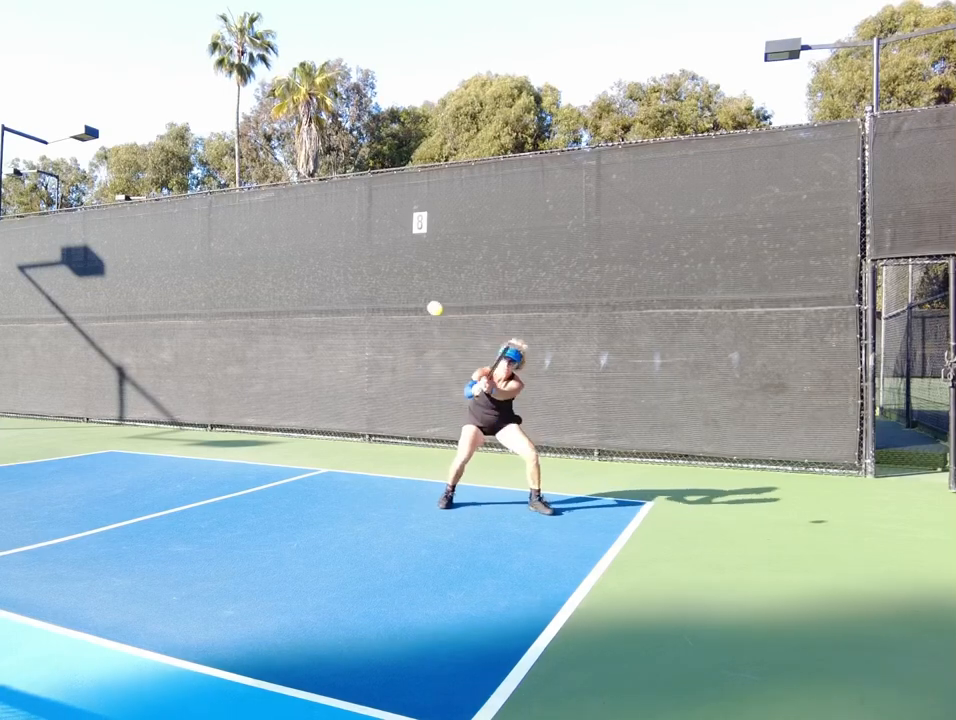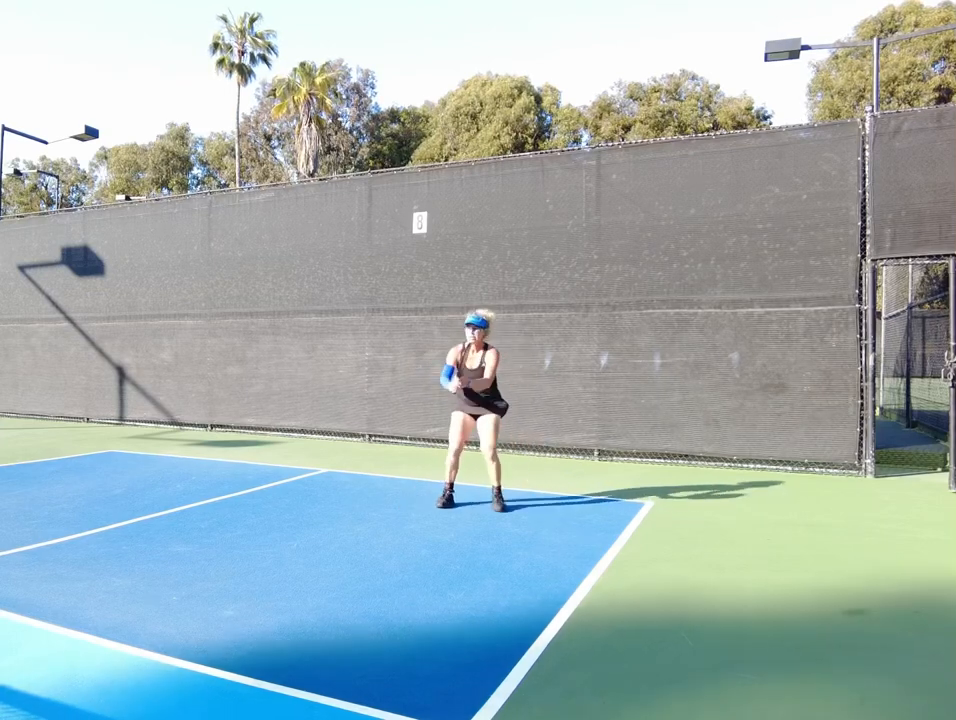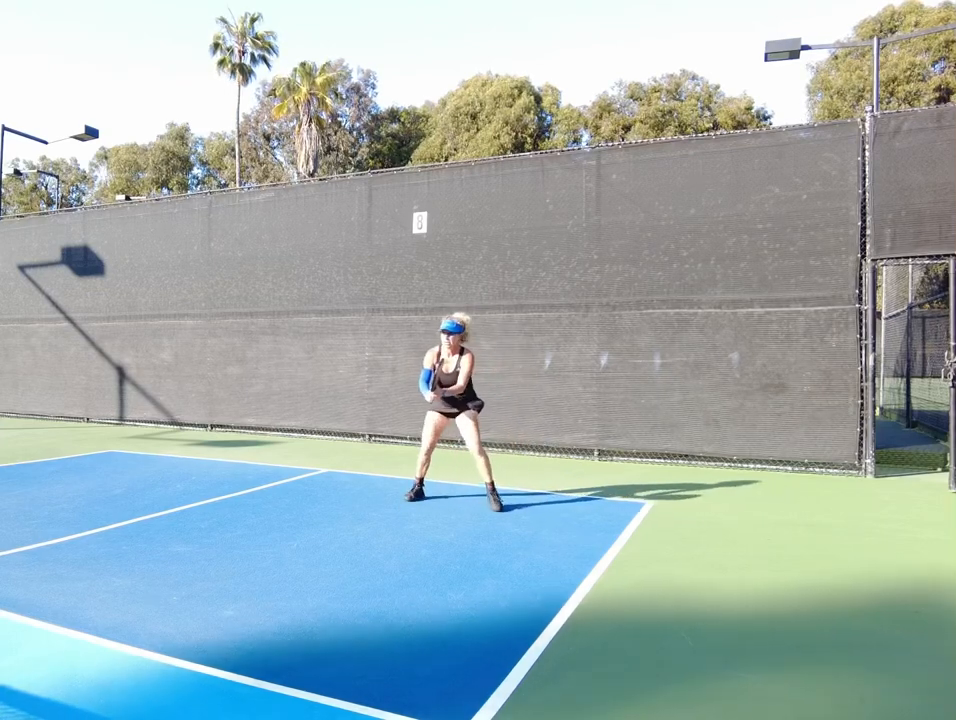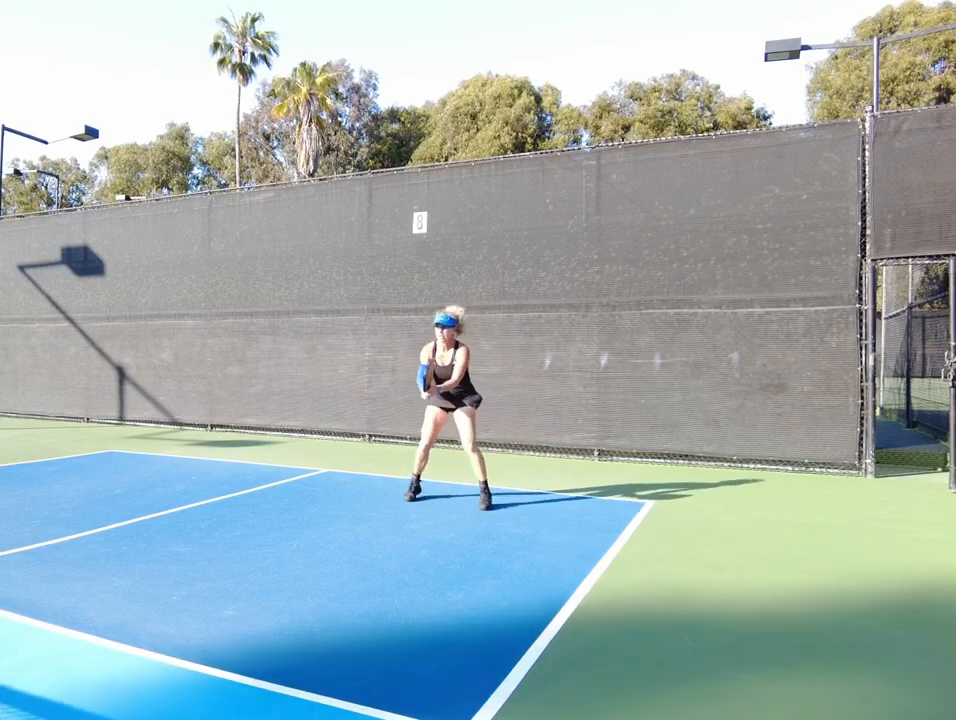
dt=0.5s
person 1, frame 1
left shoulder: (517, 384)
right shoulder: (483, 373)
left elbow: (502, 395)
left wrist: (489, 389)
right wrist: (475, 390)
left hip: (504, 423)
right hip: (476, 421)
left knee: (531, 454)
right knee: (462, 457)
left ankle: (535, 498)
right ankle: (448, 493)
person 1, frame 2
left shoulder: (492, 353)
right shoulder: (456, 351)
left elbow: (487, 381)
right elbow: (445, 378)
left wrist: (467, 383)
right wrist: (450, 384)
left hip: (489, 406)
right hip: (464, 405)
left knee: (489, 450)
right knee: (454, 448)
left ankle: (496, 494)
right ankle: (448, 492)
person 1, frame 3
left shoulder: (467, 356)
right shoulder: (433, 354)
left elbow: (461, 386)
right elbow: (424, 381)
left wrist: (442, 392)
right wrist: (428, 394)
left hip: (465, 404)
right hip: (439, 405)
left knee: (476, 447)
right knee: (426, 447)
left ankle: (491, 491)
right ankle: (418, 487)
person 1, frame 4
left shoulder: (462, 350)
right shoulder: (428, 349)
left elbow: (455, 380)
right elbow: (423, 377)
left wrist: (437, 389)
right wrist: (425, 390)
left hip: (463, 399)
right hip: (439, 400)
left knee: (469, 444)
right knee: (425, 443)
left ankle: (484, 490)
right ankle: (415, 483)
